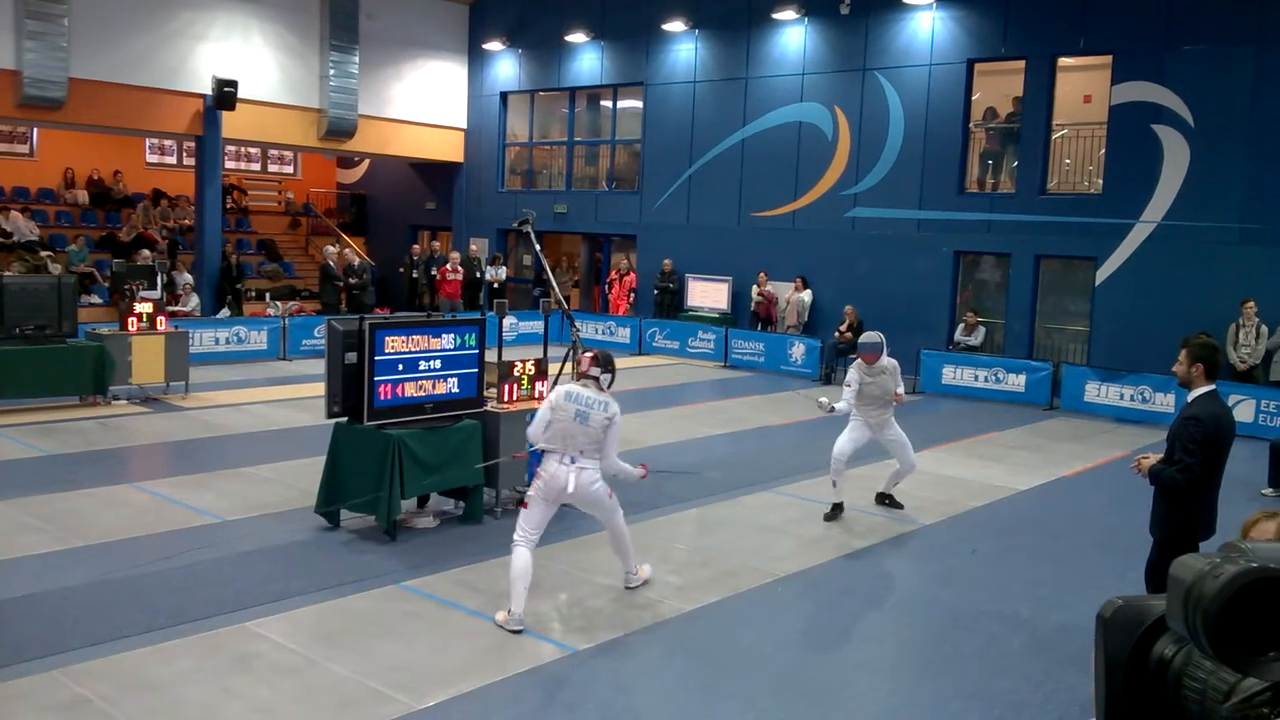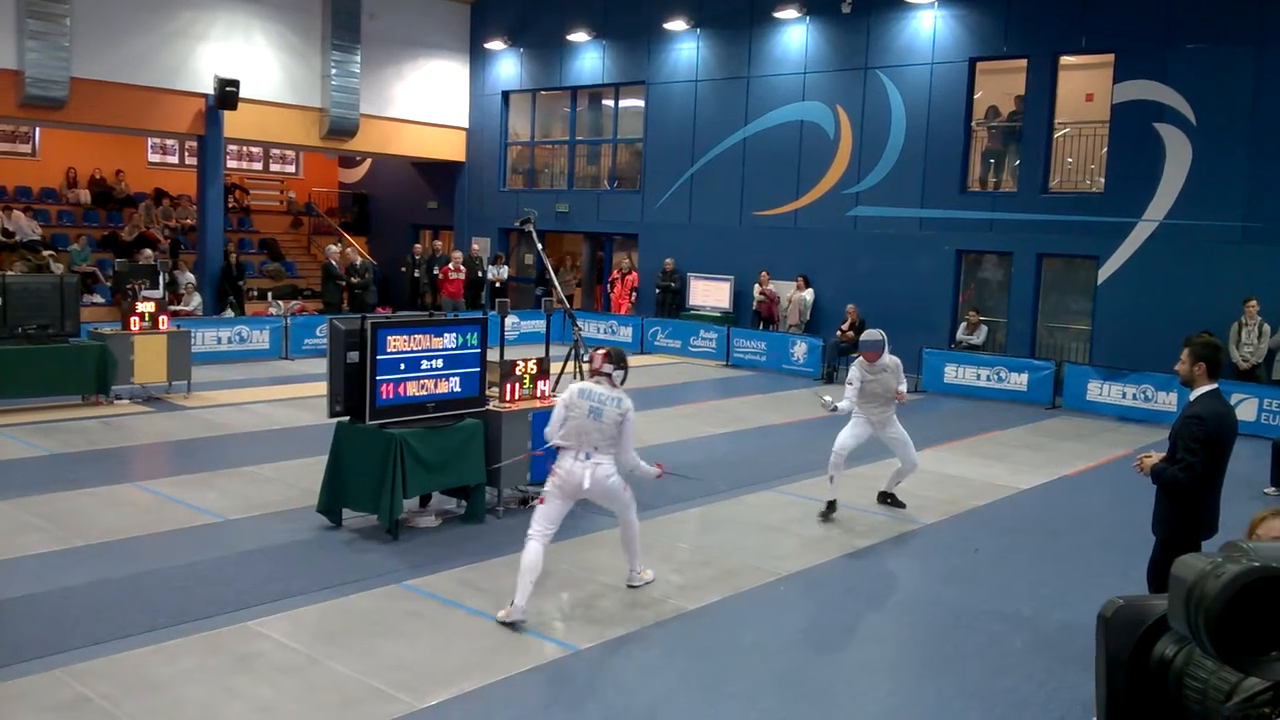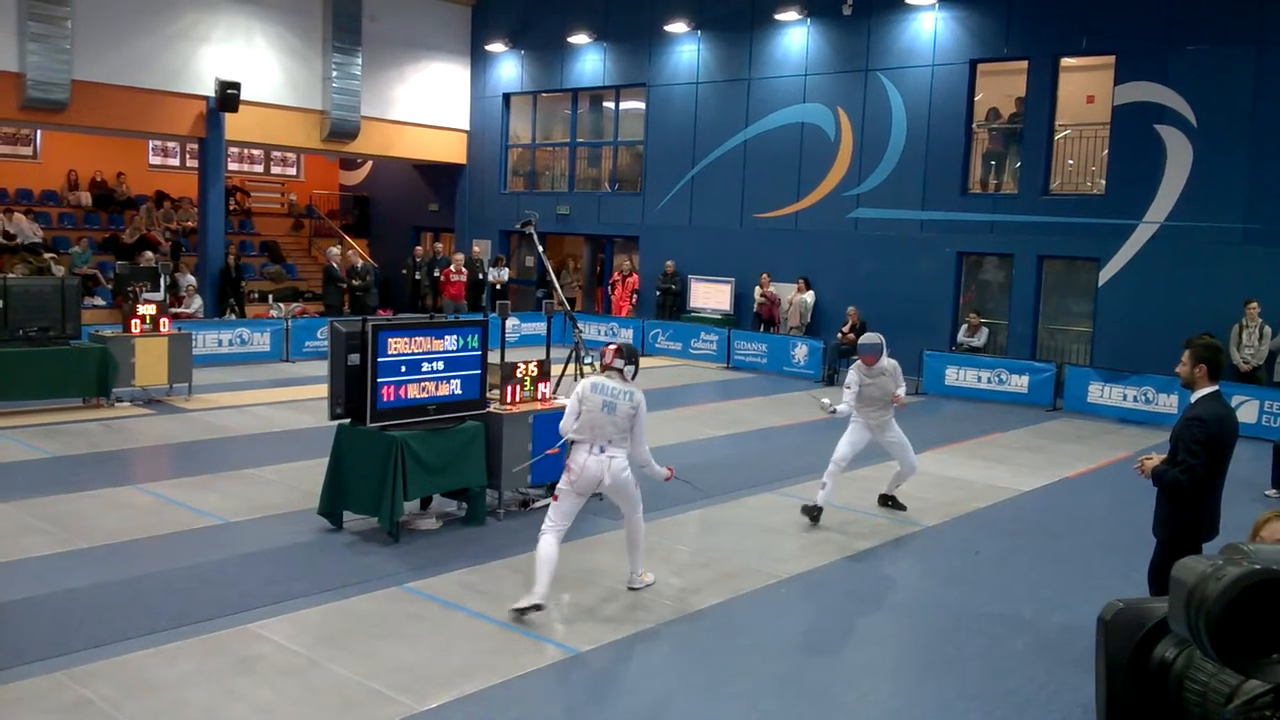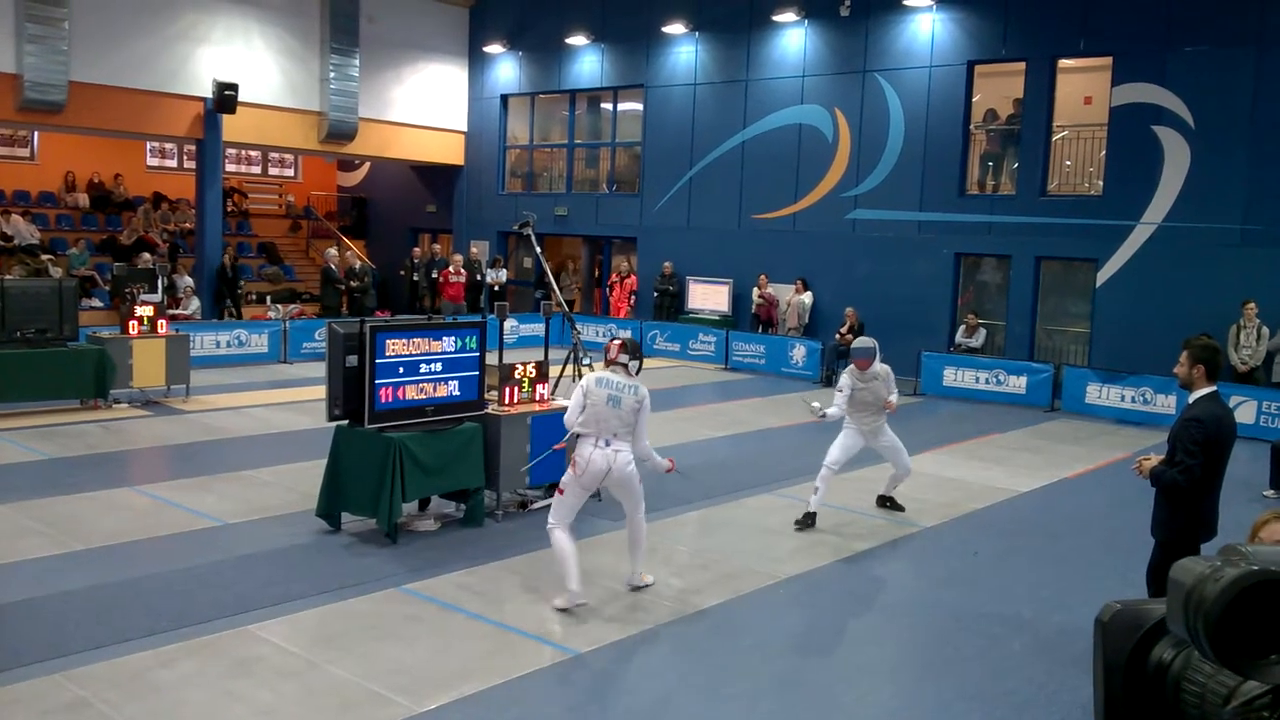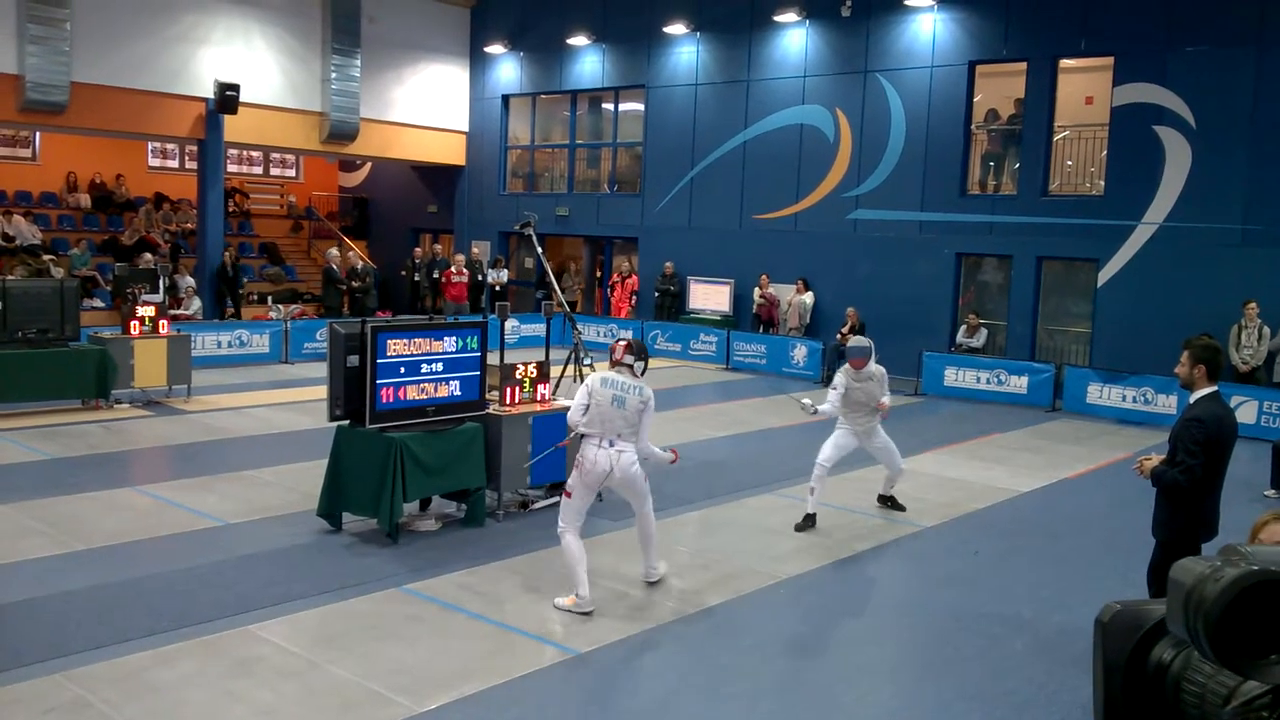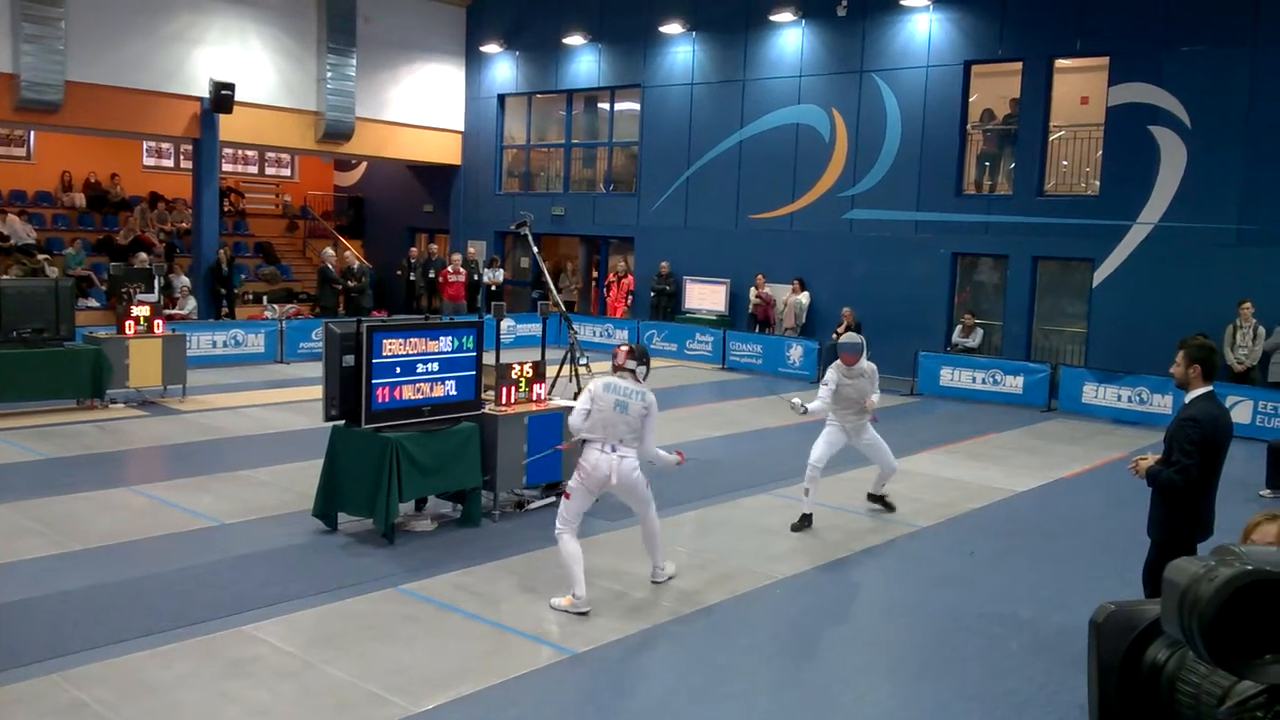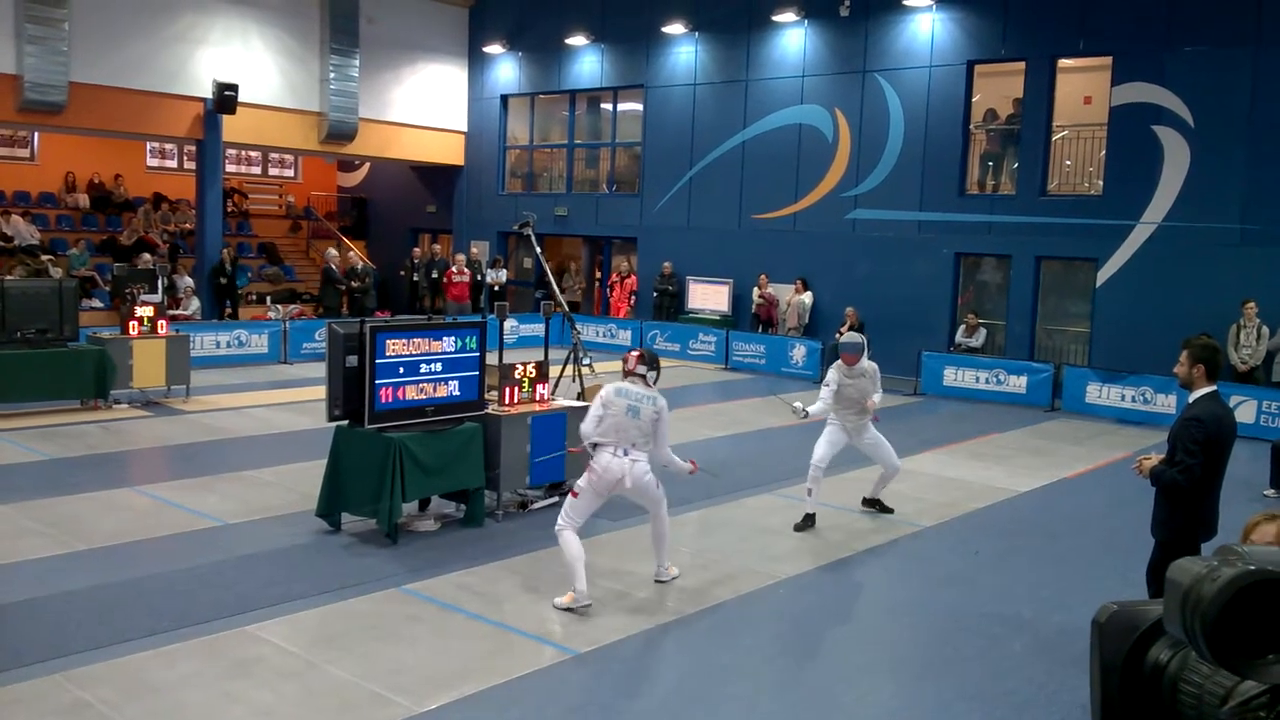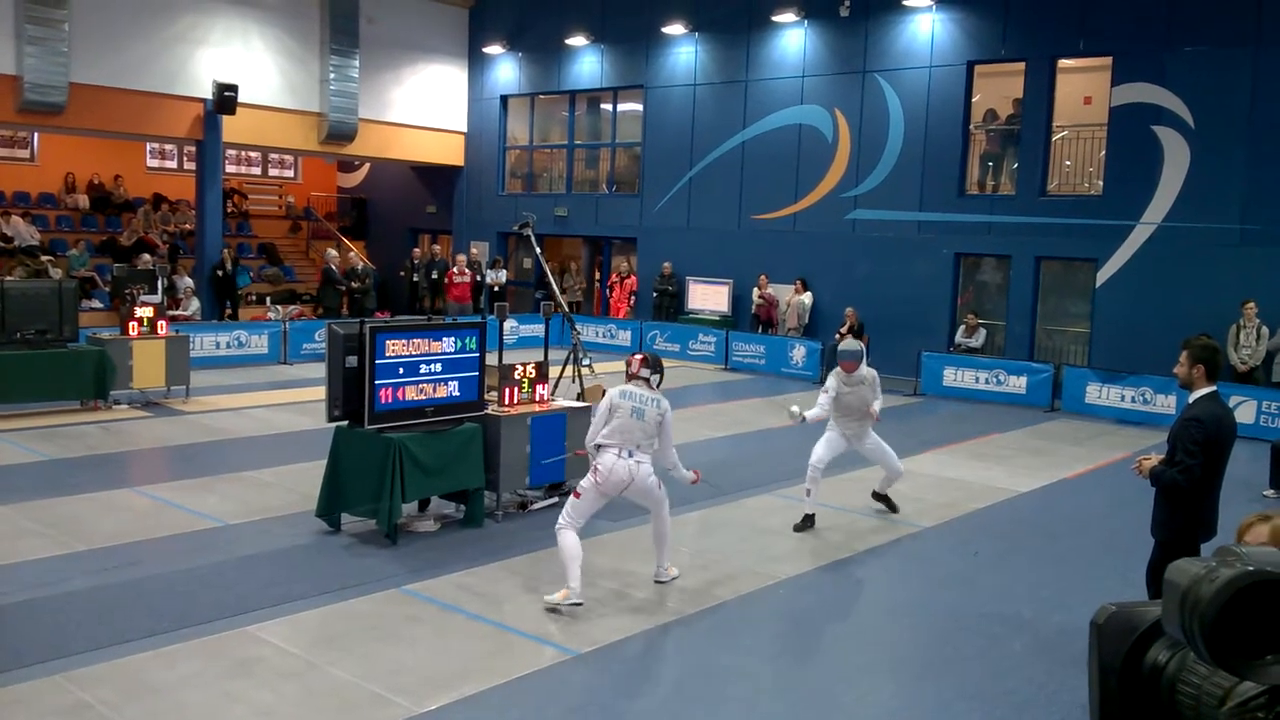
dt=0.1s
person 1, frame 1
left shoulder: (560, 392)
right shoulder: (611, 408)
left elbow: (533, 434)
right elbow: (608, 462)
right wrist: (635, 472)
left hip: (551, 474)
right hip: (587, 479)
left knee: (522, 543)
right knee: (615, 518)
left ankle: (515, 614)
right ankle: (632, 574)
person 1, frame 2
left shoulder: (574, 390)
right shoulder: (624, 403)
left elbow: (550, 435)
right elbow: (626, 456)
right wrist: (651, 471)
left hip: (567, 470)
right hip: (603, 474)
left knee: (537, 538)
right knee: (628, 512)
left ankle: (518, 605)
right ankle: (636, 573)
person 1, frame 3
left shoulder: (586, 385)
right shoulder: (636, 397)
left elbow: (565, 429)
right elbow: (639, 450)
right wrist: (659, 472)
left hip: (581, 464)
right hip: (616, 467)
left knee: (551, 532)
right knee: (634, 513)
left ankle: (538, 594)
right ankle: (636, 575)
person 1, frame 4
left shoulder: (590, 380)
right shoulder: (640, 392)
left elbow: (569, 422)
right elbow: (640, 445)
right wrist: (662, 464)
left hip: (587, 458)
right hip: (621, 461)
left knee: (557, 526)
right knee: (636, 513)
left ankle: (573, 592)
right ankle: (637, 575)
person 1, frame 5
left shoulder: (595, 380)
right shoulder: (645, 393)
left elbow: (573, 420)
right elbow: (642, 445)
right wrist: (666, 456)
left hip: (591, 458)
right hip: (626, 462)
left knee: (568, 529)
right knee: (645, 510)
left ankle: (582, 597)
right ankle: (652, 569)
person 1, frame 6
left shoulder: (598, 386)
right shoulder: (647, 398)
left elbow: (574, 425)
right elbow: (646, 449)
right wrist: (671, 459)
left hip: (593, 463)
right hip: (626, 467)
left knee: (565, 531)
right knee: (647, 511)
left ankle: (579, 596)
right ankle: (659, 569)
person 1, frame 7
left shoulder: (610, 391)
right shoulder: (659, 402)
left elbow: (587, 431)
right elbow: (661, 452)
right wrist: (684, 466)
left hip: (604, 466)
right hip: (637, 470)
left knee: (566, 527)
right knee: (659, 508)
left ankle: (579, 592)
right ankle: (663, 569)
person 1, frame 8
left shoulder: (615, 394)
right shoulder: (662, 405)
left elbow: (592, 438)
right elbow: (666, 454)
right wrist: (685, 475)
left hip: (607, 468)
right hip: (640, 473)
left knee: (566, 527)
right knee: (661, 508)
left ankle: (572, 590)
right ankle: (663, 569)
person 2, frame 1
left shoulder: (1194, 416)
right shoulder: (1219, 408)
left elbow: (1181, 478)
left wrist: (1152, 469)
right wrist: (1164, 459)
left hip: (1180, 518)
right hip: (1196, 514)
left knee: (1160, 583)
person 2, frame 2
left shoulder: (1196, 415)
right shoulder: (1222, 407)
left elbow: (1184, 477)
left wrist: (1155, 468)
right wrist: (1167, 458)
left hip: (1182, 518)
right hip: (1198, 513)
left knee: (1162, 583)
person 2, frame 3
left shoulder: (1197, 417)
right shoulder: (1223, 410)
left elbow: (1185, 479)
left wrist: (1155, 471)
right wrist: (1167, 460)
left hip: (1183, 520)
right hip: (1199, 515)
left knee: (1163, 585)
person 2, frame 4
left shoulder: (1195, 418)
right shoulder: (1221, 410)
left elbow: (1183, 480)
left wrist: (1154, 471)
right wrist: (1165, 461)
left hip: (1181, 520)
right hip: (1197, 516)
left knee: (1161, 586)
person 2, frame 5
left shoulder: (1196, 418)
right shoulder: (1222, 410)
left elbow: (1184, 480)
left wrist: (1155, 471)
right wrist: (1166, 461)
left hip: (1182, 520)
right hip: (1198, 516)
left knee: (1162, 586)
person 2, frame 6
left shoulder: (1192, 417)
right shoulder: (1217, 410)
left elbow: (1179, 480)
left wrist: (1150, 471)
right wrist: (1161, 460)
left hip: (1177, 520)
right hip: (1193, 516)
left knee: (1157, 585)
person 2, frame 7
left shoulder: (1196, 417)
right shoulder: (1221, 409)
left elbow: (1183, 479)
left wrist: (1154, 471)
right wrist: (1165, 460)
left hip: (1181, 520)
right hip: (1197, 515)
left knee: (1162, 585)
person 2, frame 8
left shoulder: (1195, 417)
right shoulder: (1220, 409)
left elbow: (1183, 480)
left wrist: (1153, 471)
right wrist: (1165, 460)
left hip: (1181, 520)
right hip: (1195, 516)
left knee: (1161, 585)
person 3, frame 1
left shoulder: (892, 365)
right shoulder: (856, 371)
left elbow: (899, 385)
right elbow: (847, 404)
left wrist: (900, 395)
right wrist: (831, 407)
left hip: (886, 422)
right hip: (861, 421)
left knee: (909, 464)
right knee: (838, 454)
left ankle: (883, 494)
right ankle: (837, 504)
person 3, frame 2
left shoulder: (894, 363)
right shoulder: (857, 368)
left elbow: (901, 382)
right elbow: (850, 402)
left wrist: (902, 393)
right wrist: (834, 405)
left hip: (888, 420)
right hip: (862, 419)
left knee: (911, 463)
right knee: (839, 450)
left ankle: (885, 494)
right ankle: (831, 502)
person 3, frame 3
left shoulder: (892, 366)
right shoulder: (856, 372)
left elbow: (900, 385)
right elbow: (847, 405)
left wrist: (900, 396)
right wrist: (832, 408)
left hip: (886, 424)
right hip: (861, 423)
left knee: (910, 466)
right knee: (838, 460)
left ankle: (886, 496)
right ankle: (817, 508)
person 3, frame 4
left shoulder: (885, 371)
right shoulder: (848, 376)
left elbow: (892, 392)
right elbow: (839, 409)
left wrist: (892, 402)
right wrist: (823, 412)
left hip: (879, 429)
right hip: (854, 429)
left knee: (905, 469)
right knee: (830, 465)
left ankle: (884, 497)
right ankle: (810, 514)
person 3, frame 5
left shoulder: (879, 372)
right shoulder: (843, 375)
right elbow: (831, 406)
left wrist: (885, 404)
right wrist: (814, 408)
left hip: (873, 430)
right hip: (847, 429)
left knee: (898, 468)
right knee: (822, 463)
left ankle: (885, 496)
right ankle: (810, 515)
person 3, frame 6
left shoulder: (871, 369)
right shoulder: (834, 372)
right elbow: (822, 402)
left wrist: (872, 402)
right wrist: (804, 408)
left hip: (862, 428)
right hip: (837, 426)
left knee: (891, 467)
right knee: (814, 463)
left ankle: (876, 494)
right ankle: (807, 515)
person 3, frame 7
left shoulder: (872, 369)
right shoulder: (835, 372)
right elbow: (824, 403)
left wrist: (874, 402)
right wrist: (805, 411)
left hip: (864, 428)
right hip: (838, 426)
left knee: (893, 467)
right knee: (817, 463)
left ankle: (872, 499)
right ankle: (810, 515)
person 3, frame 8
left shoulder: (871, 376)
right shoulder: (835, 379)
left elbow: (877, 398)
right elbow: (821, 410)
left wrist: (875, 409)
right wrist: (802, 416)
left hip: (864, 433)
right hip: (838, 432)
left knee: (897, 470)
right knee: (816, 463)
left ankle: (880, 493)
right ankle: (809, 516)
